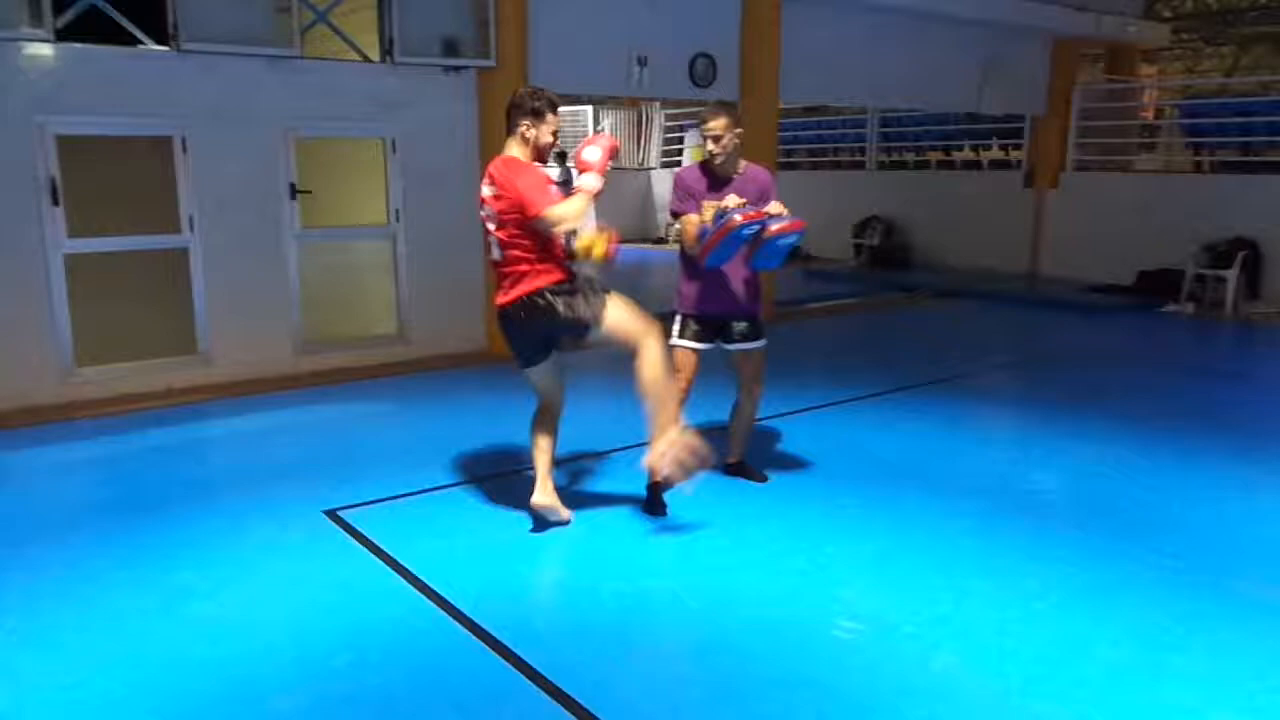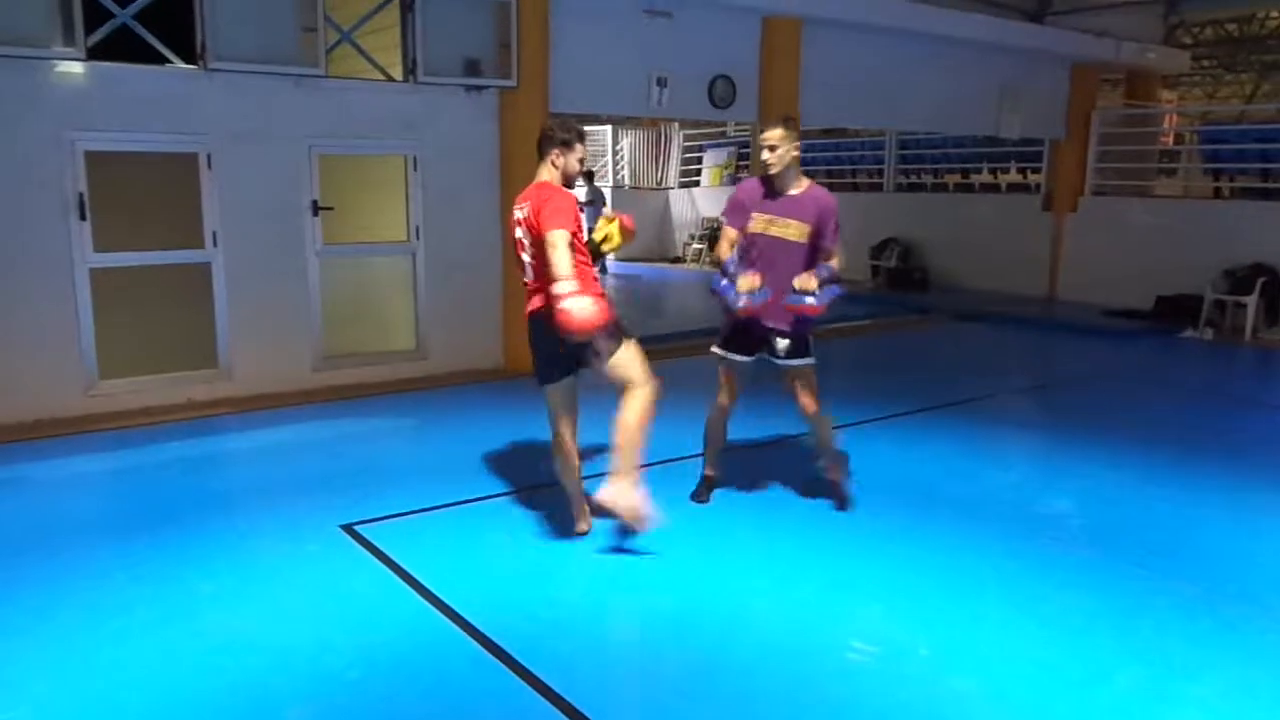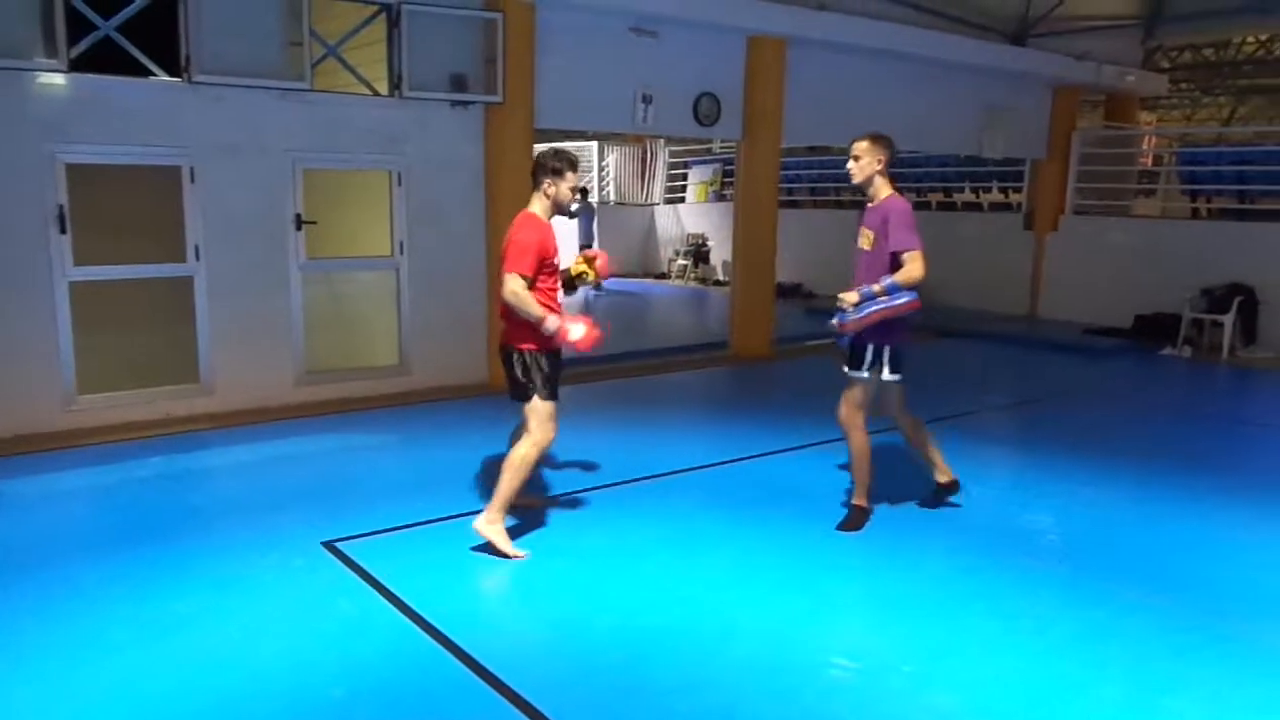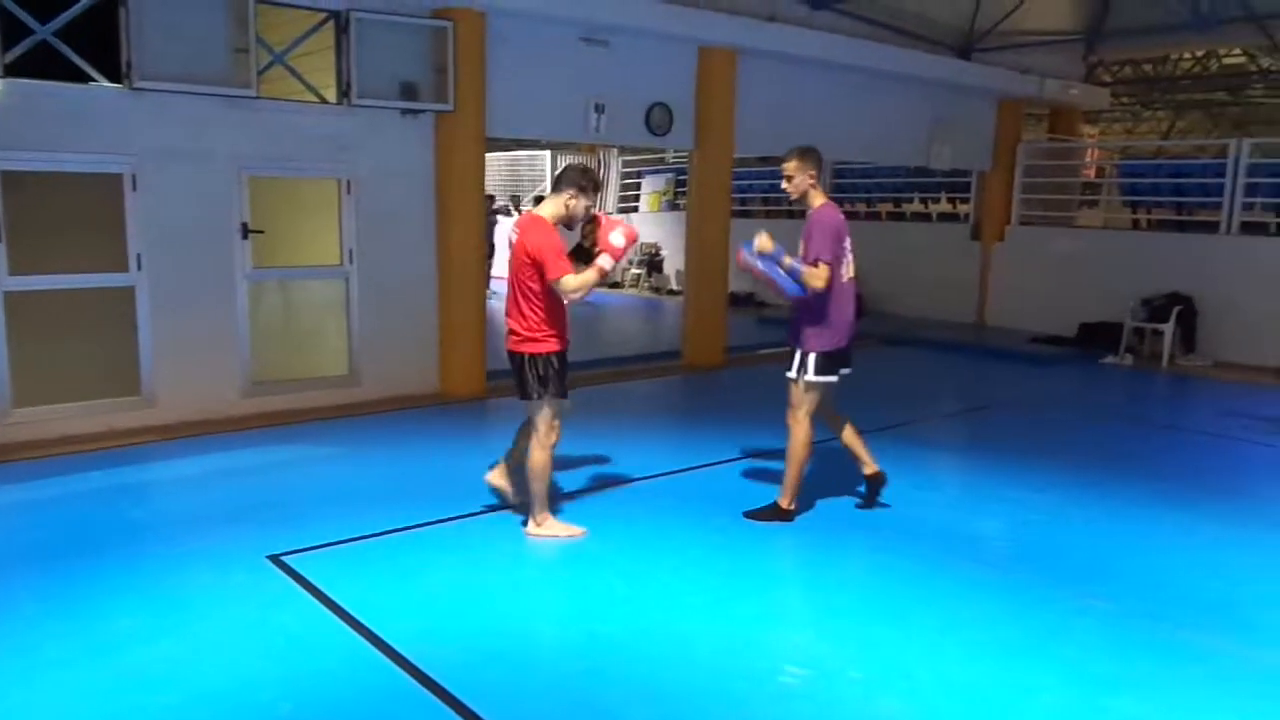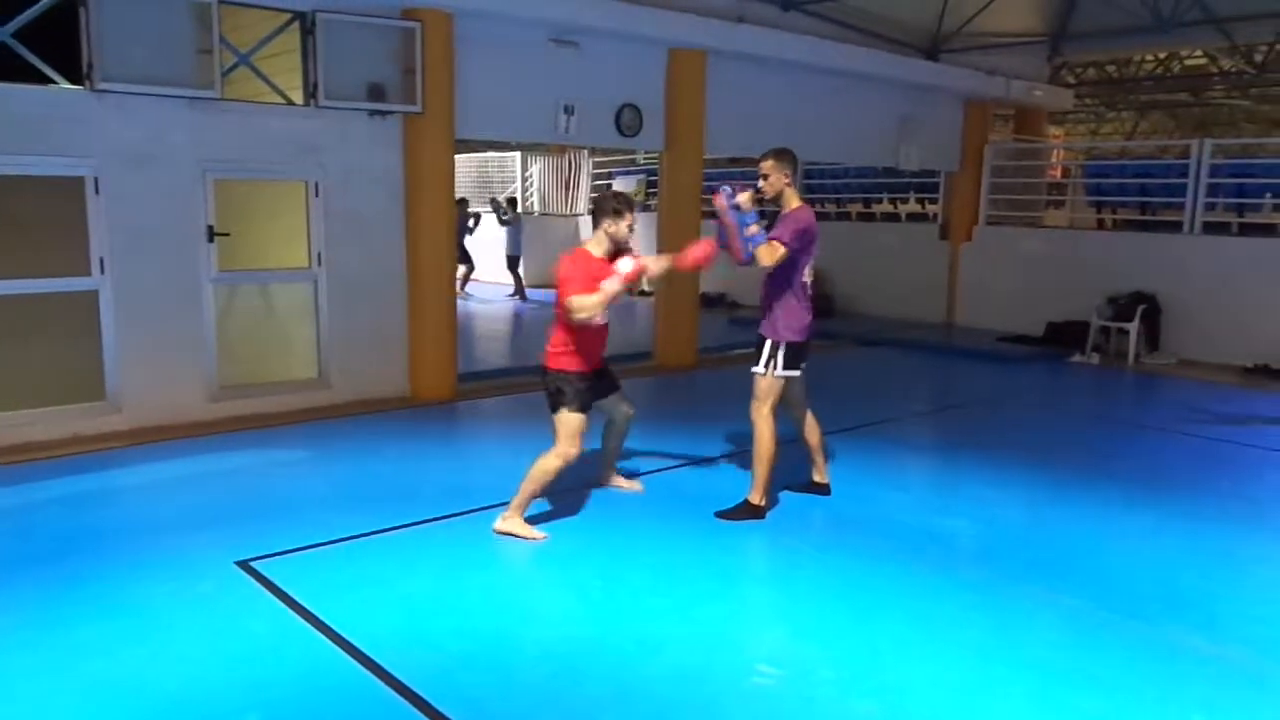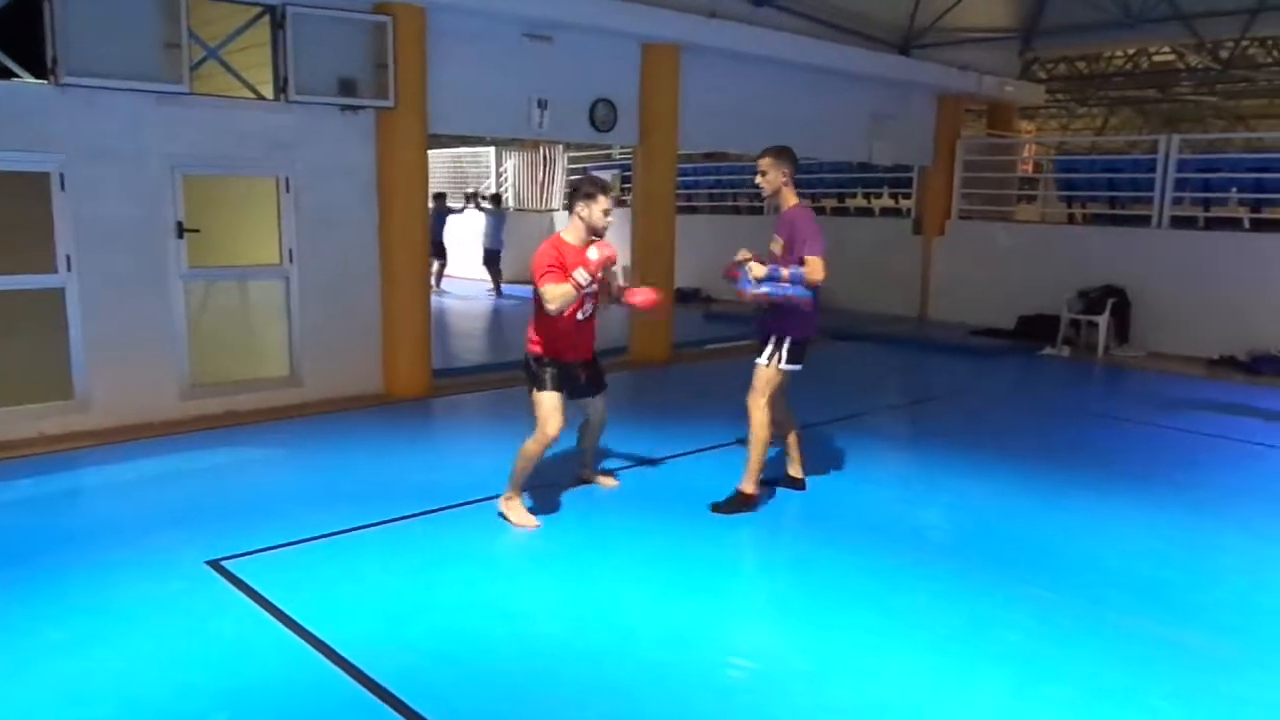
dt=0.7s
person 1, frame 1
left shoulder: (496, 173)
right shoulder: (521, 174)
right elbow: (563, 221)
right wrist: (592, 178)
left hip: (515, 308)
right hip: (540, 297)
left knee: (550, 398)
right knee: (648, 335)
left ankle: (543, 490)
right ankle: (667, 441)
person 1, frame 2
left shoulder: (524, 203)
right shoulder: (557, 199)
right elbow: (559, 248)
right wrist: (571, 293)
left hip: (542, 320)
right hip: (575, 315)
left knee: (563, 420)
right knee: (641, 387)
left ankle: (579, 513)
right ankle: (621, 486)
person 1, frame 3
left shoulder: (537, 227)
right shoulder: (530, 230)
right elbow: (511, 291)
right wrist: (556, 324)
left hip: (530, 345)
right hip: (530, 347)
left knee: (533, 426)
right knee: (540, 435)
left ankle: (507, 495)
right ankle: (492, 517)
person 1, frame 4
left shoulder: (528, 224)
right shoulder: (541, 235)
right elbow: (571, 288)
right wrist: (607, 258)
left hip: (531, 343)
right hip: (540, 347)
left knee: (543, 419)
right knee: (547, 431)
left ankle: (503, 471)
right ankle: (540, 520)
person 1, frame 5
left shoulder: (609, 261)
right shoulder: (579, 265)
left elbow: (646, 269)
right elbow: (583, 312)
right wrist: (617, 282)
left hip: (591, 364)
right hip: (568, 369)
left knee: (623, 413)
right knee: (567, 450)
left ankle: (608, 474)
right ankle: (510, 516)
person 1, frame 6
left shoulder: (594, 247)
right shoulder: (550, 253)
left elbow: (606, 292)
right elbow: (553, 303)
left wrist: (627, 295)
right wrist: (586, 272)
left hip: (583, 355)
right hip: (548, 356)
left knee: (598, 415)
right knee: (549, 430)
left ankle: (587, 469)
right ankle: (511, 498)
person 2, frame 1
left shoulder: (759, 180)
right shoulder: (687, 179)
right elbow: (692, 246)
left wrist: (775, 223)
right wrist: (717, 220)
left hip: (742, 301)
right hip: (696, 300)
left knee: (752, 386)
right knee: (680, 389)
left ankle: (735, 458)
person 2, frame 2
left shoulder: (822, 202)
right shoulder: (747, 191)
left elbow: (833, 260)
right elbow: (725, 249)
left wrist: (816, 276)
right wrist: (738, 277)
left hip: (791, 320)
right hip: (745, 315)
left knee: (810, 407)
right knee: (723, 401)
left ankle: (835, 472)
right ankle: (709, 472)
person 2, frame 3
left shoulder: (895, 208)
right shoulder: (872, 209)
left elbow: (915, 270)
left wrist: (864, 294)
right wrist: (854, 302)
left hip: (881, 332)
right hip: (871, 330)
left knee: (850, 414)
right knee: (897, 411)
left ankle: (860, 501)
right ankle: (944, 476)
person 2, frame 4
left shoulder: (821, 220)
right shoulder: (829, 215)
left elbow: (818, 281)
left wrist: (776, 254)
right wrist: (784, 261)
left hip: (818, 335)
right hip: (833, 332)
left knee: (798, 416)
right knee: (825, 409)
left ankle: (785, 504)
right ankle: (870, 470)
person 2, frame 5
left shoulder: (800, 219)
right shoulder: (783, 218)
left elbow: (765, 259)
right elbow: (753, 256)
left wrist: (747, 218)
right wrist: (739, 217)
left hip: (783, 329)
right hip: (785, 327)
left knee: (761, 410)
right knee: (797, 405)
left ankle: (756, 501)
right ankle: (820, 477)
person 2, frame 6
left shoulder: (801, 218)
right shoulder: (785, 216)
left elbow: (816, 274)
left wrist: (769, 272)
right wrist: (756, 261)
left hip: (790, 325)
right hip: (781, 321)
left knee: (758, 400)
right knee: (774, 398)
left ankle: (748, 489)
right ankle: (795, 472)
